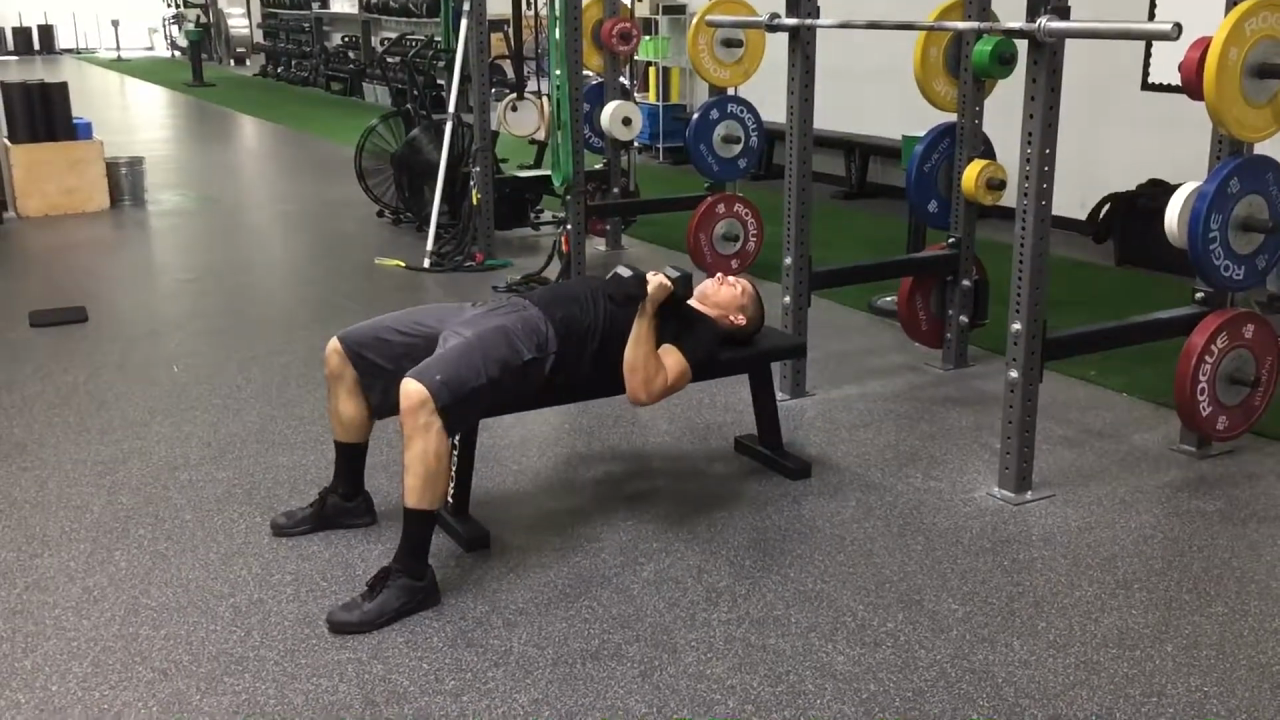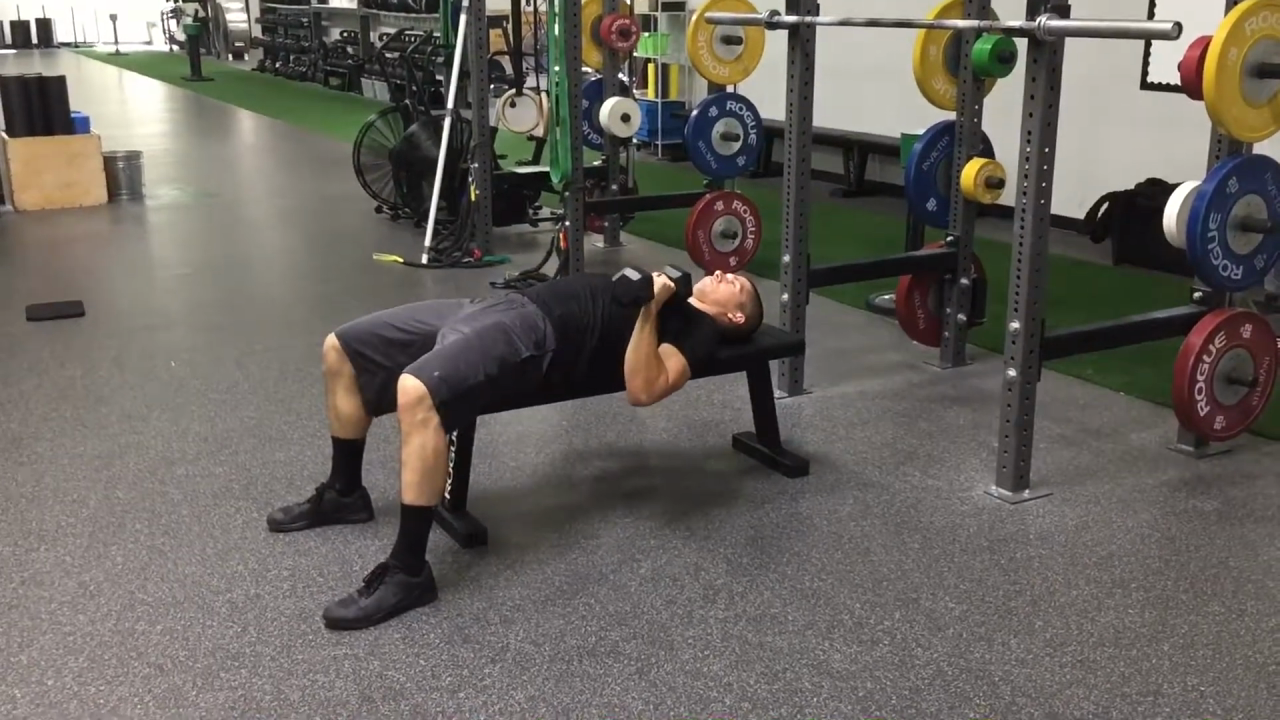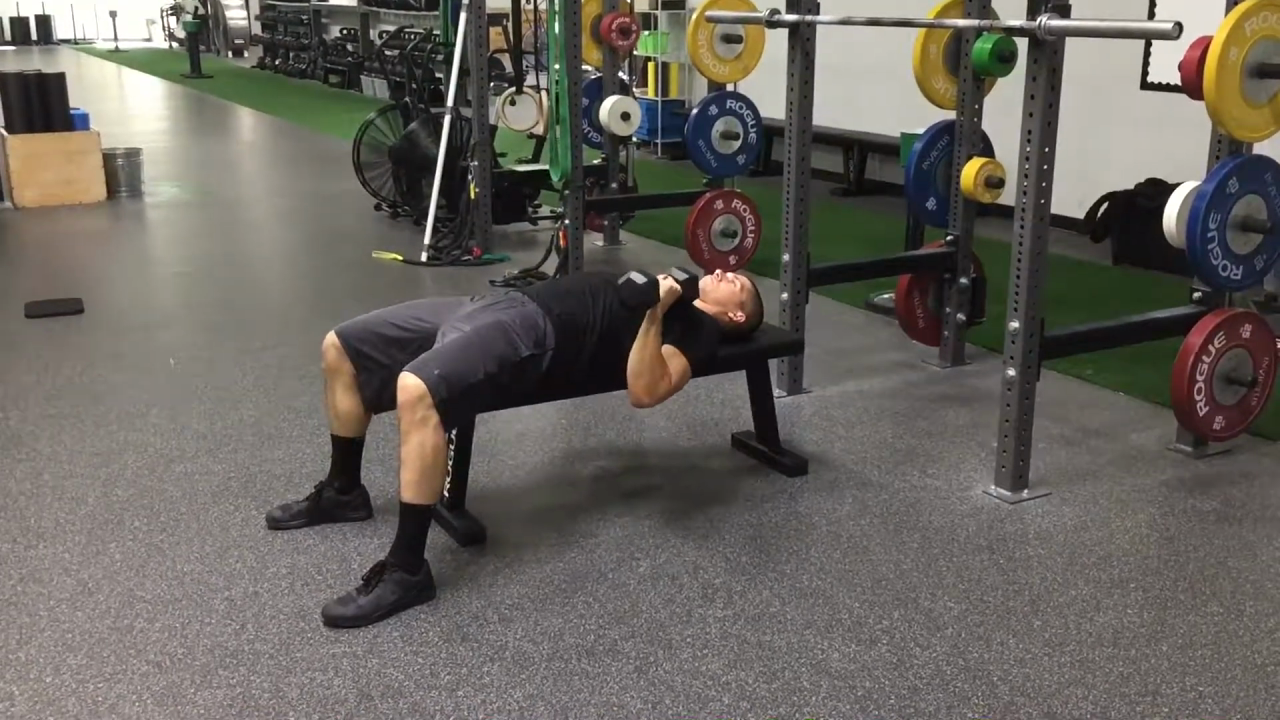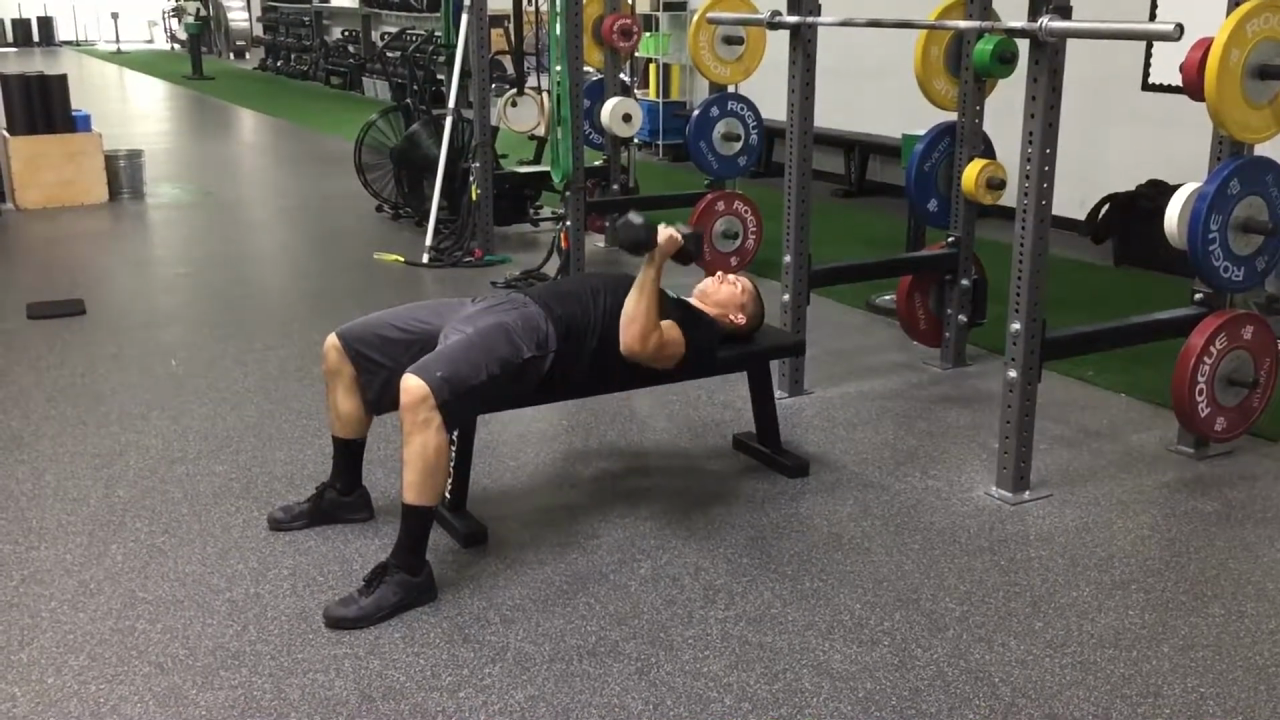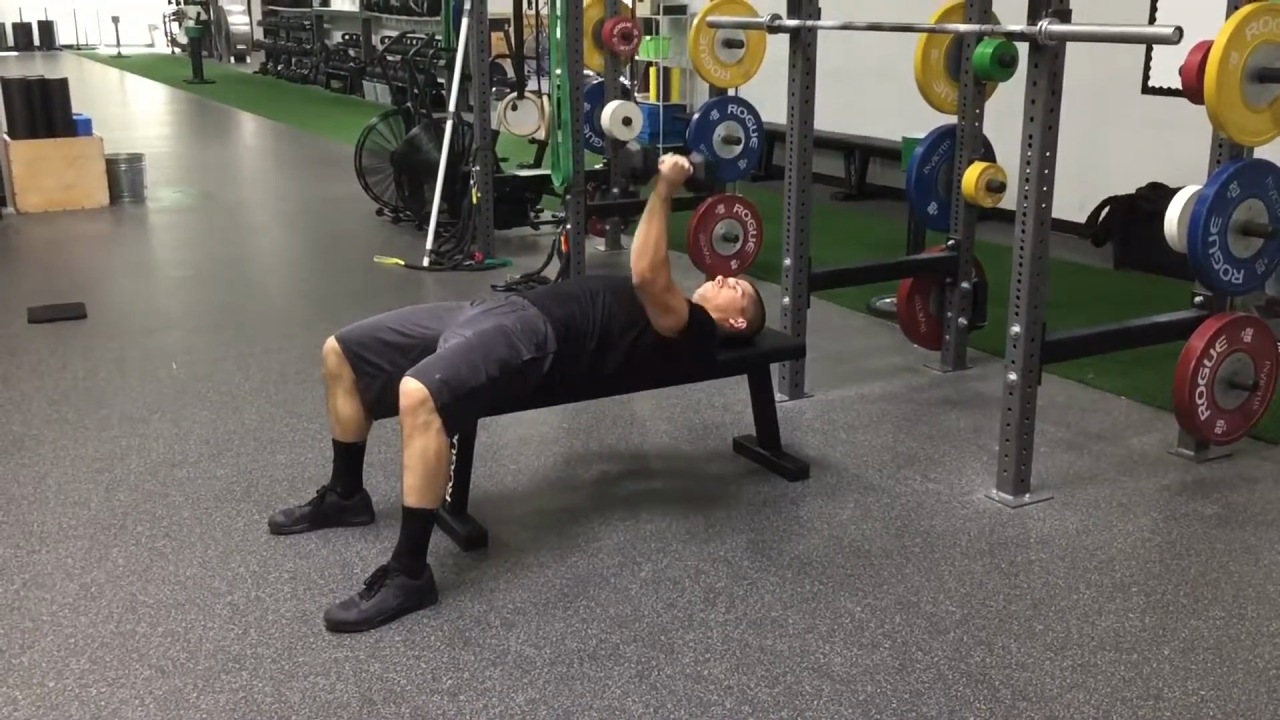
dt=0.3s
person 1, frame 1
left shoulder: (698, 330)
right shoulder: (663, 301)
left elbow: (642, 388)
left wrist: (648, 307)
left hip: (533, 339)
left knee: (419, 397)
right knee: (343, 354)
left ankle: (410, 574)
right ankle: (346, 497)
person 1, frame 2
left shoulder: (696, 327)
right shoulder: (663, 296)
left elbow: (642, 390)
left wrist: (650, 308)
left hip: (531, 335)
left knee: (417, 393)
right knee: (341, 350)
left ankle: (408, 571)
right ankle: (344, 493)
person 1, frame 3
left shoulder: (696, 327)
right shoulder: (665, 302)
left elbow: (644, 392)
left wrist: (657, 310)
left hip: (531, 335)
left knee: (417, 391)
right knee: (341, 348)
left ankle: (406, 569)
right ankle: (342, 491)
person 1, frame 4
left shoulder: (697, 332)
right shoulder: (666, 310)
left elbow: (634, 346)
left wrist: (656, 258)
left hip: (534, 335)
left knee: (419, 393)
right knee: (341, 351)
left ankle: (409, 571)
right ankle: (344, 493)
person 1, frame 5
left shoulder: (693, 331)
right shoulder: (665, 303)
left elbow: (645, 276)
left wrist: (664, 189)
left hip: (532, 337)
left knee: (418, 396)
right knee: (341, 353)
left ankle: (409, 574)
right ankle: (345, 495)
